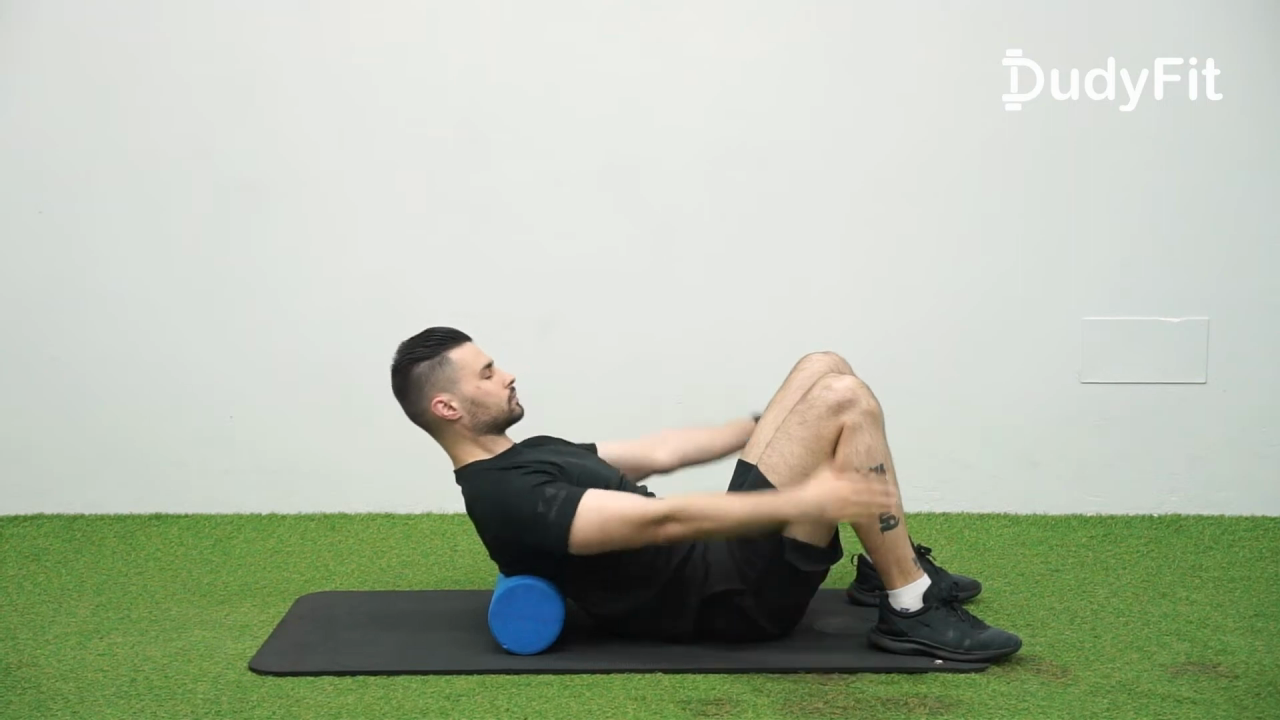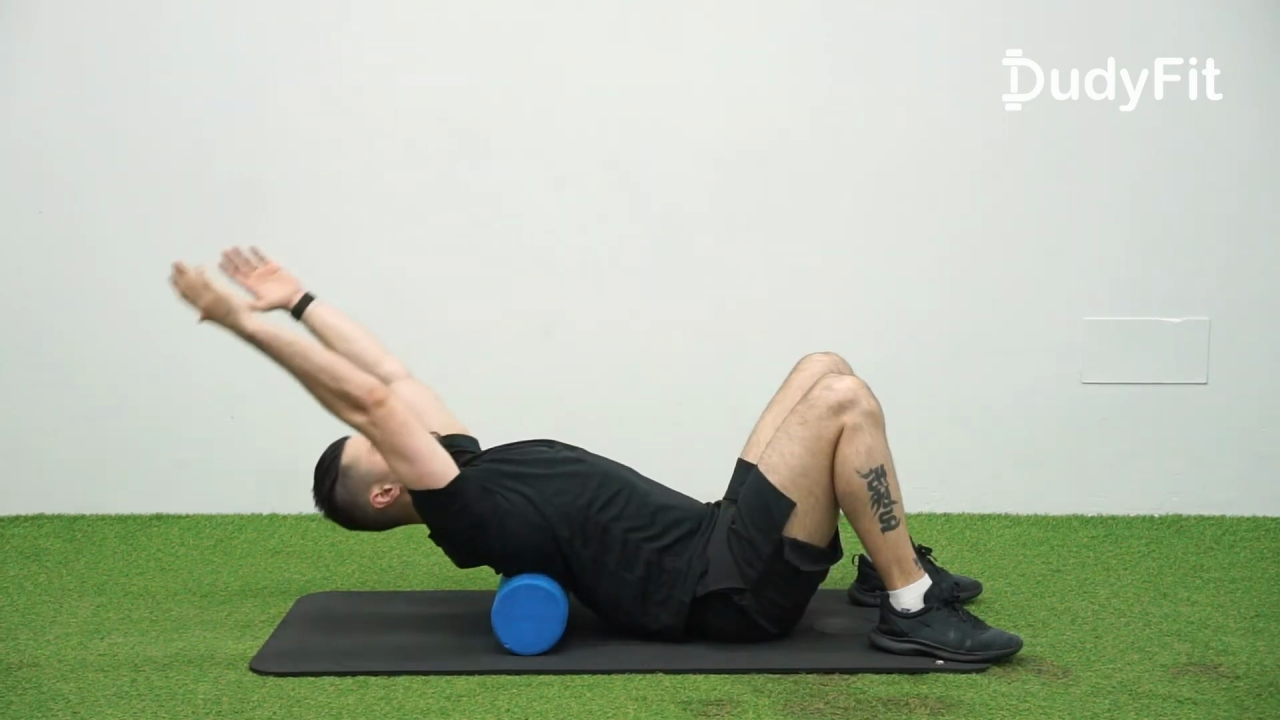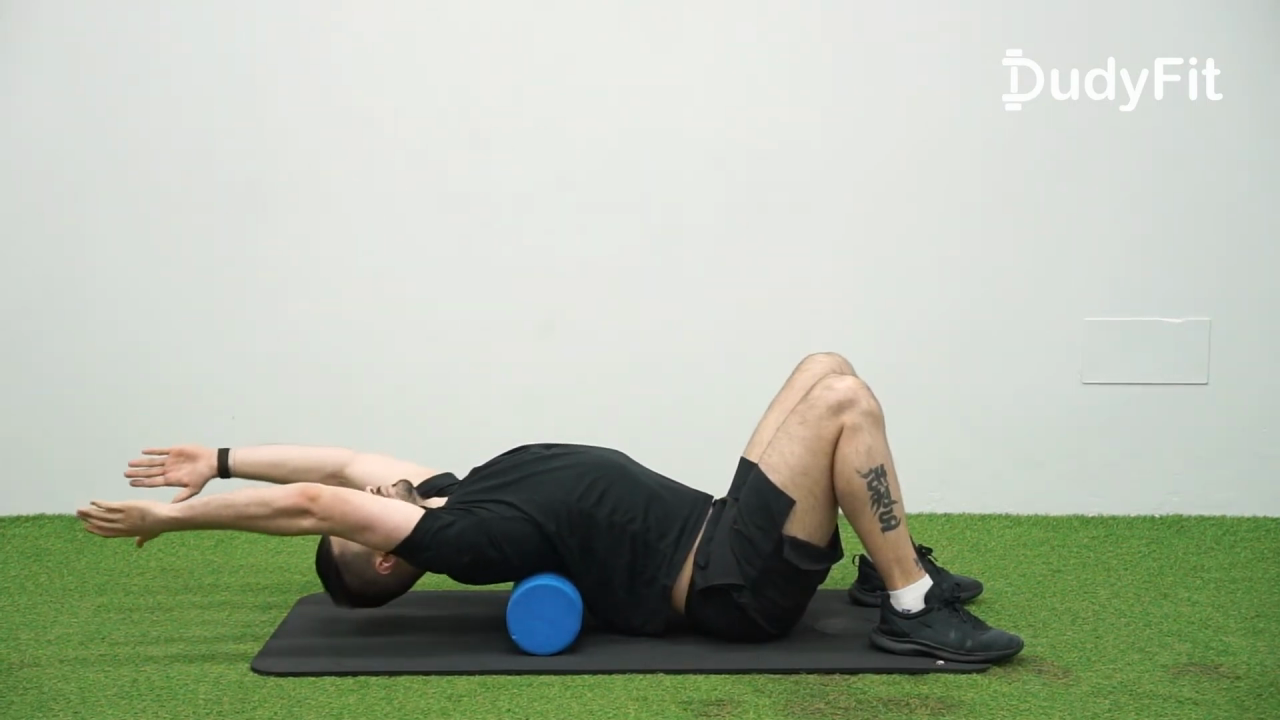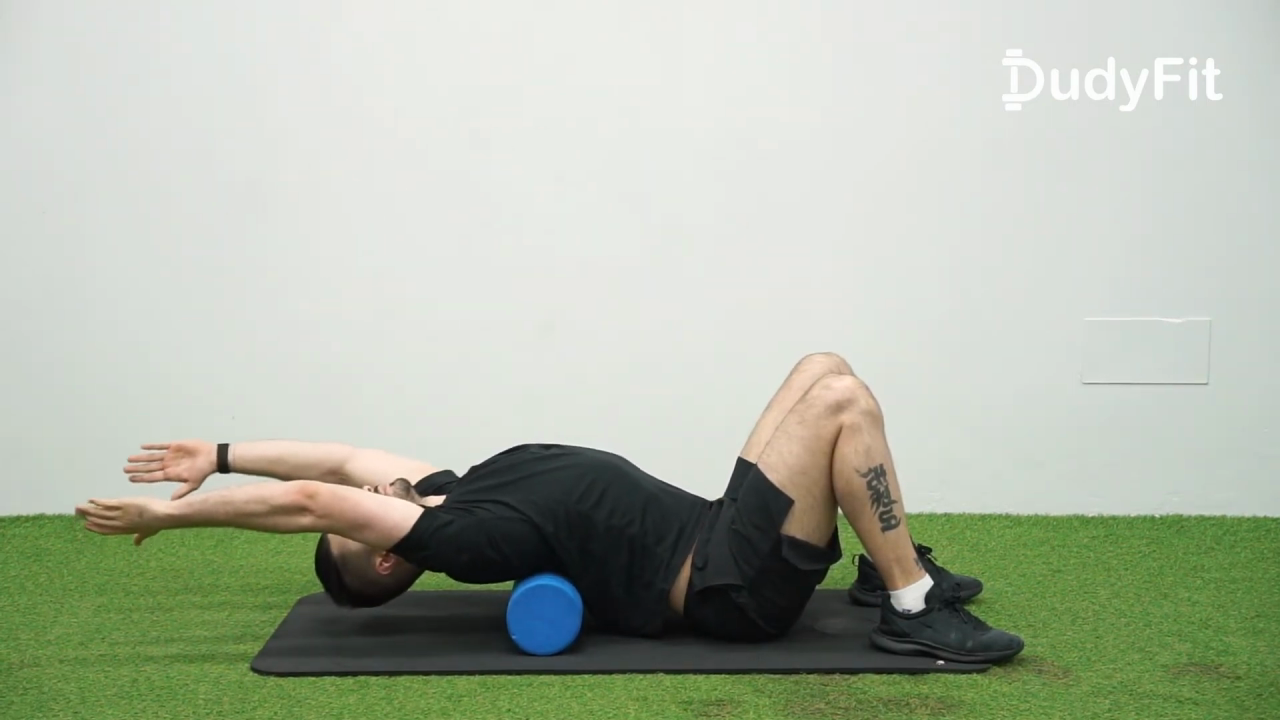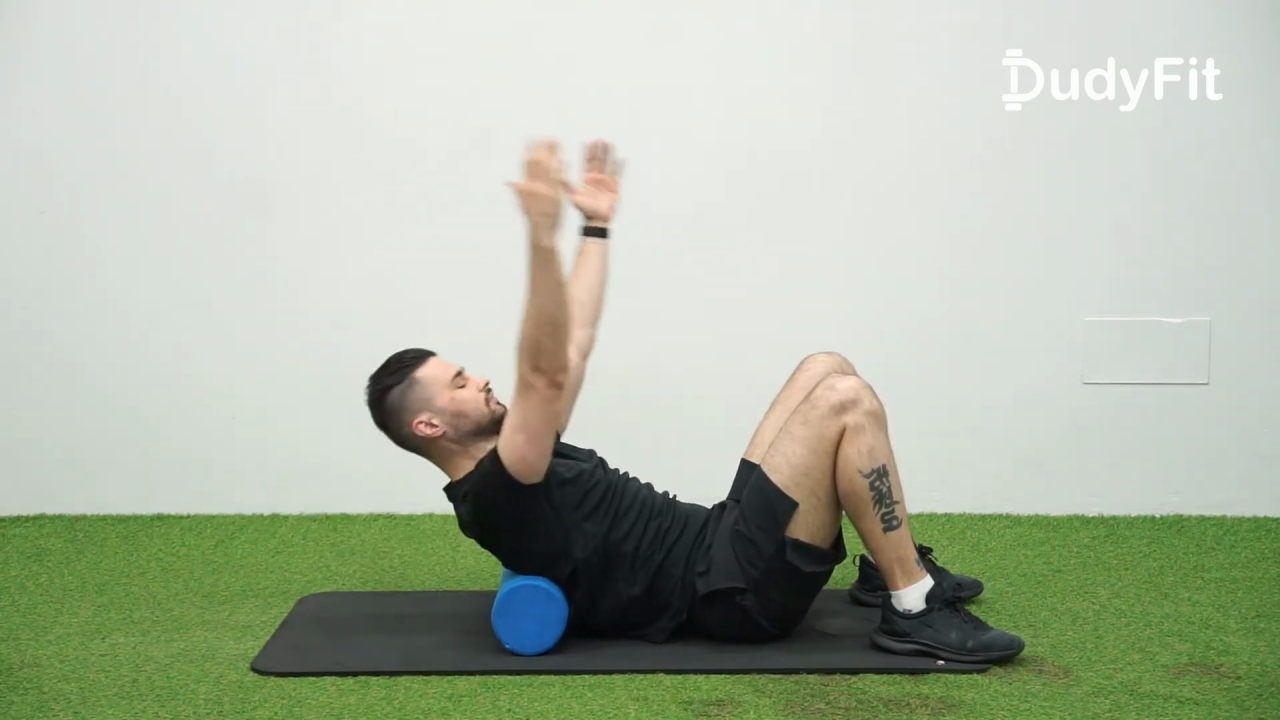
dt=1s
person 1, frame 1
left shoulder: (524, 461)
right shoulder: (509, 497)
left elbow: (655, 453)
right elbow: (663, 520)
left wrist: (764, 426)
right wrist: (798, 500)
left hip: (719, 556)
right hip: (732, 593)
left knee: (824, 372)
right knee: (844, 401)
left ankle: (892, 571)
right ankle: (911, 609)
person 1, frame 2
left shoulder: (466, 474)
right shoulder: (469, 514)
left elbow: (393, 380)
right elbow: (369, 400)
left wrist: (298, 302)
right wrist: (243, 322)
left hip: (708, 545)
right hip: (727, 590)
left knee: (823, 370)
right knee: (842, 401)
left ankle: (890, 571)
right ankle: (911, 607)
person 1, frame 3
left shoulder: (454, 498)
right shoulder: (462, 538)
left elbow: (339, 461)
right elbow: (315, 501)
left wrist: (216, 460)
right wrist: (169, 517)
left hip: (723, 539)
right hip: (734, 583)
left knee: (827, 371)
right knee: (844, 402)
left ankle: (893, 570)
right ankle: (910, 609)
person 1, frame 4
left shoulder: (454, 494)
right shoulder: (462, 538)
left elbow: (340, 459)
right elbow: (313, 498)
left wrist: (217, 456)
right wrist: (170, 512)
left hip: (720, 537)
right hip: (736, 583)
left knee: (826, 370)
right knee: (842, 402)
left ankle: (896, 569)
right ankle: (914, 610)
person 1, frame 5
left shoulder: (518, 464)
right shoulder: (494, 500)
left elbow: (568, 348)
right elbow: (543, 376)
left wrist: (595, 226)
right wrist: (541, 239)
left hip: (720, 550)
right hip: (736, 590)
left knee: (826, 371)
right knee: (847, 403)
left ankle: (892, 567)
right ankle: (914, 610)
